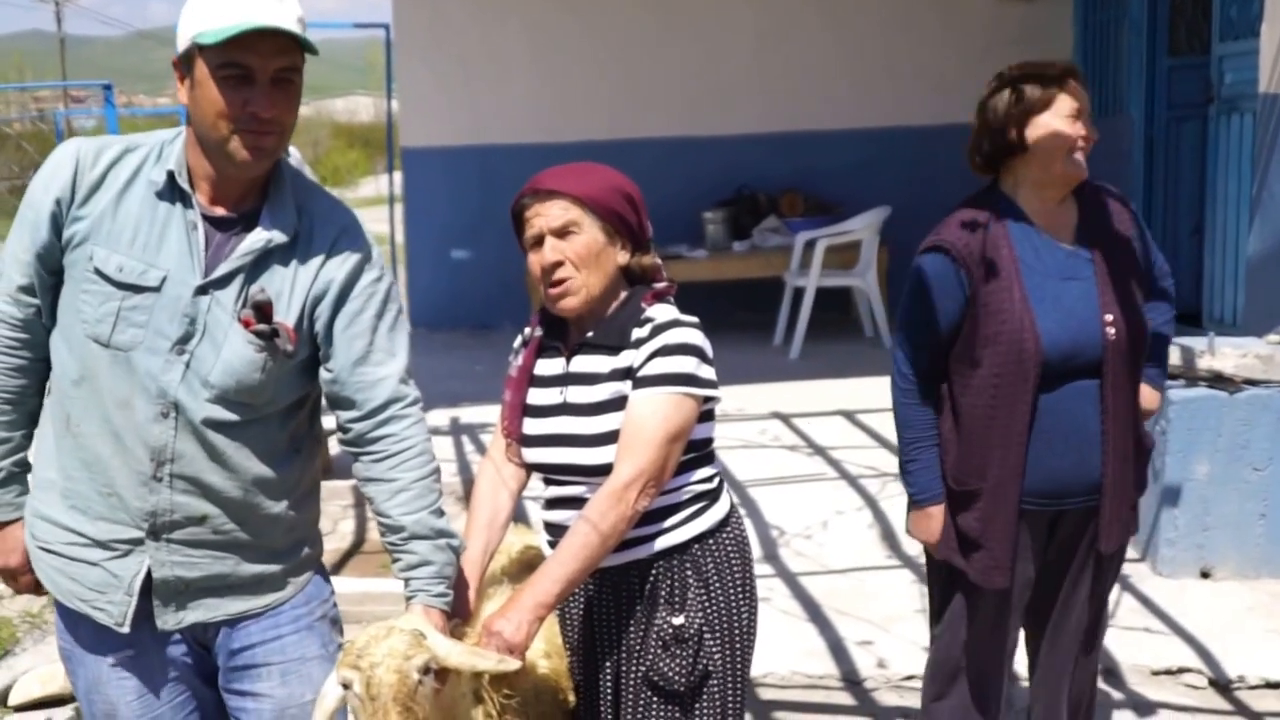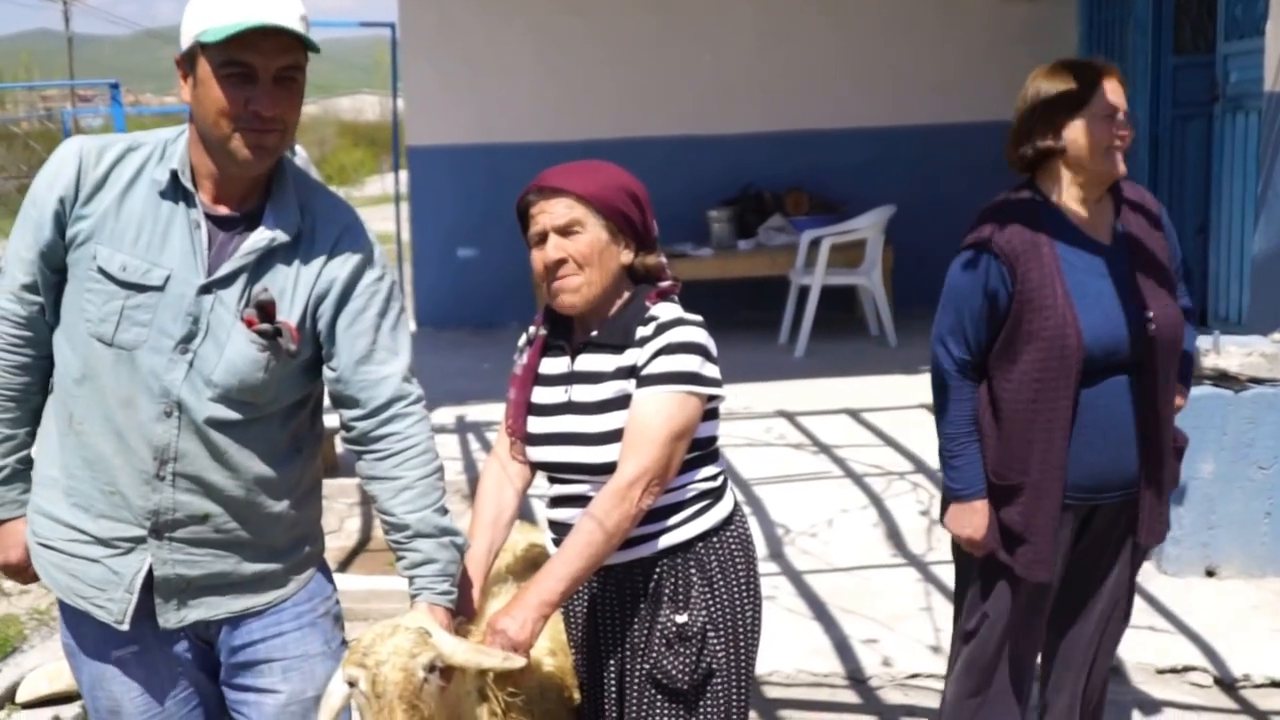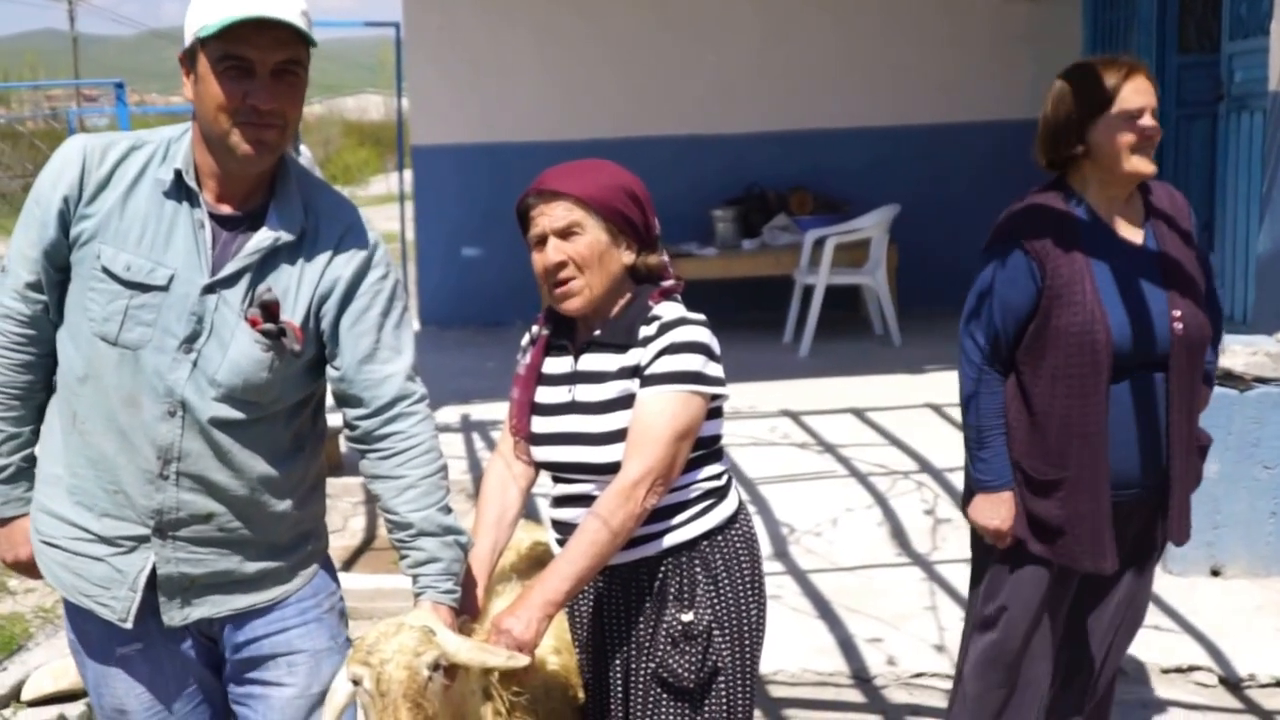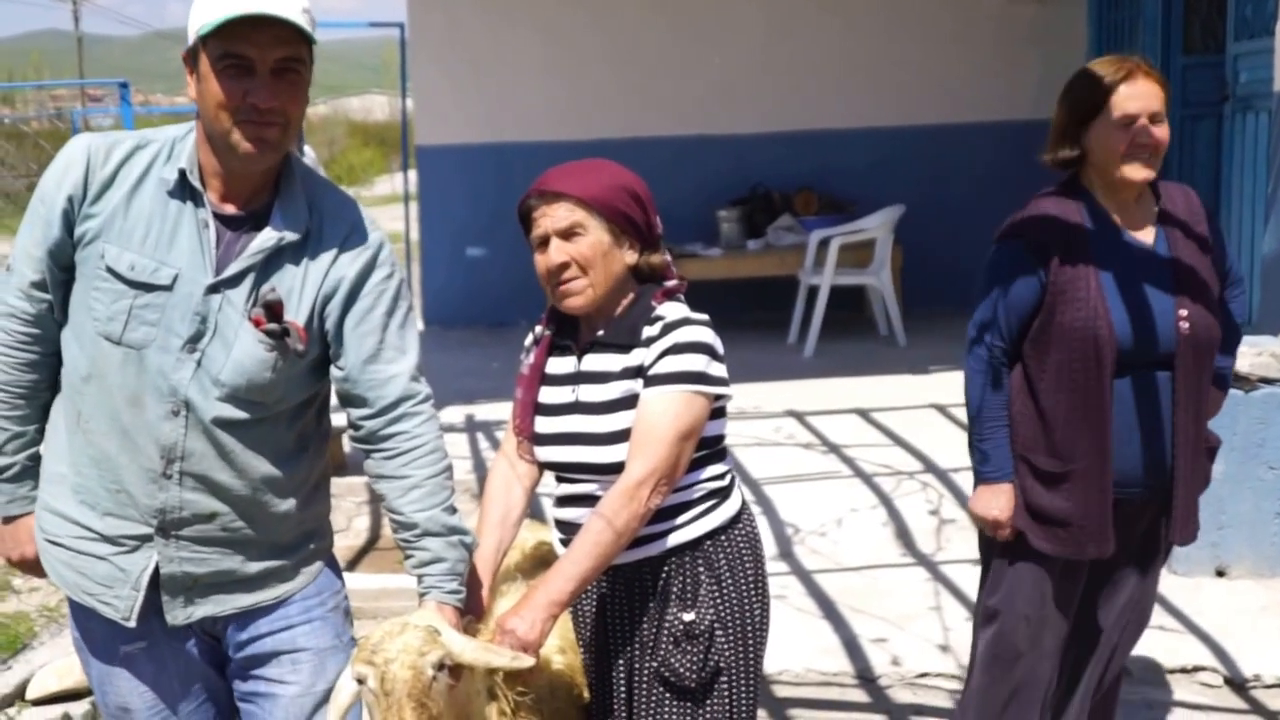
dt=0.2s
person 1, frame 1
left shoulder: (333, 242)
right shoulder: (81, 179)
left elbow: (384, 424)
left wrist: (429, 591)
left hip: (270, 591)
right hip: (101, 581)
person 1, frame 2
left shoulder: (335, 241)
right shoulder: (84, 178)
left elbow: (387, 421)
left wrist: (434, 588)
left hip: (273, 589)
right hip: (105, 578)
person 1, frame 3
left shoulder: (340, 240)
right shoulder: (88, 176)
left elbow: (391, 419)
left wrist: (438, 587)
left hip: (279, 587)
right hip: (109, 577)
person 1, frame 4
left shoulder: (345, 243)
right shoulder: (93, 175)
left elbow: (395, 420)
left wrist: (443, 588)
left hip: (282, 585)
right hip: (113, 574)
person 2, frame 1
left shoulder: (1112, 215)
right shoulder: (964, 243)
left elbow: (1157, 293)
right elbow: (913, 371)
left wrist: (1150, 377)
right wrist: (925, 492)
left hip: (1097, 495)
right hip: (992, 499)
left knee: (1072, 655)
right knee: (970, 666)
person 2, frame 2
left shoulder: (1143, 214)
right shoulder: (1003, 240)
left elbow: (1179, 298)
right elbow: (953, 366)
left wrist: (1178, 380)
right wrist: (965, 489)
left hip: (1127, 493)
right hip: (1025, 494)
left knee: (1088, 653)
right knee: (997, 660)
person 2, frame 3
left shoulder: (1172, 212)
right shoulder: (1033, 235)
left elbow: (1205, 299)
right elbow: (981, 359)
left wrist: (1201, 380)
right wrist: (992, 481)
left hip: (1144, 492)
right hip: (1046, 490)
left knee: (1100, 650)
right knee: (1010, 658)
person 2, frame 4
left shoulder: (1187, 213)
right shoulder: (1042, 232)
left elbow: (1228, 296)
right elbow: (988, 352)
left wrist: (1215, 383)
right wrist: (993, 474)
left hip: (1152, 491)
right hip: (1051, 485)
left knee: (1105, 649)
right knee: (1018, 656)
person 3, frame 1
left shoulder: (668, 338)
right shoulder: (535, 341)
left elbow: (632, 487)
right elbow: (503, 463)
left wrist: (528, 605)
right wrist: (466, 580)
left hip: (677, 582)
right hip: (580, 583)
person 3, frame 2
left shoulder: (672, 337)
right shoulder: (539, 339)
left elbow: (635, 486)
right elbow: (507, 461)
left wrist: (533, 604)
right wrist: (470, 578)
left hip: (682, 579)
right hip: (585, 581)
person 3, frame 3
left shoulder: (676, 336)
right shoulder: (542, 339)
left elbow: (640, 485)
right elbow: (511, 461)
left wrist: (538, 602)
right wrist: (474, 578)
left hip: (686, 578)
right hip: (590, 580)
person 3, frame 4
left shoulder: (679, 336)
right shoulder: (545, 340)
left elbow: (644, 485)
right elbow: (515, 461)
left wrist: (543, 602)
right wrist: (478, 578)
left hip: (689, 577)
right hip: (594, 579)
